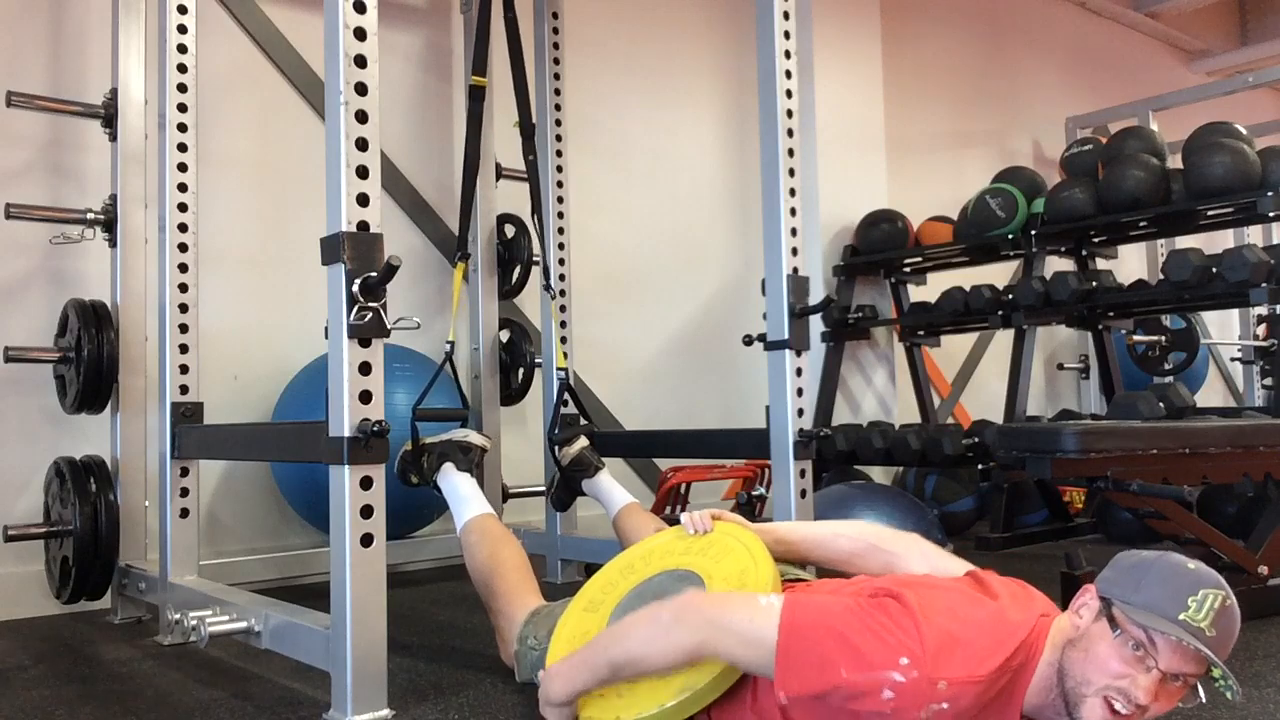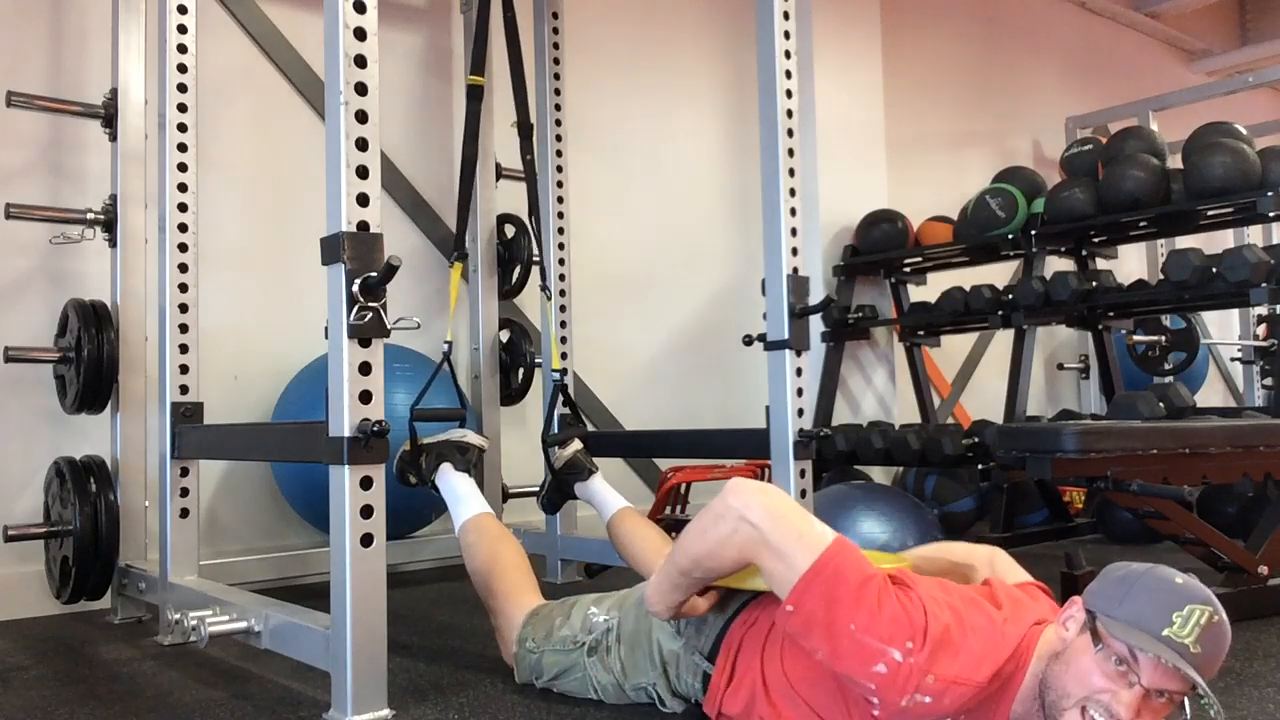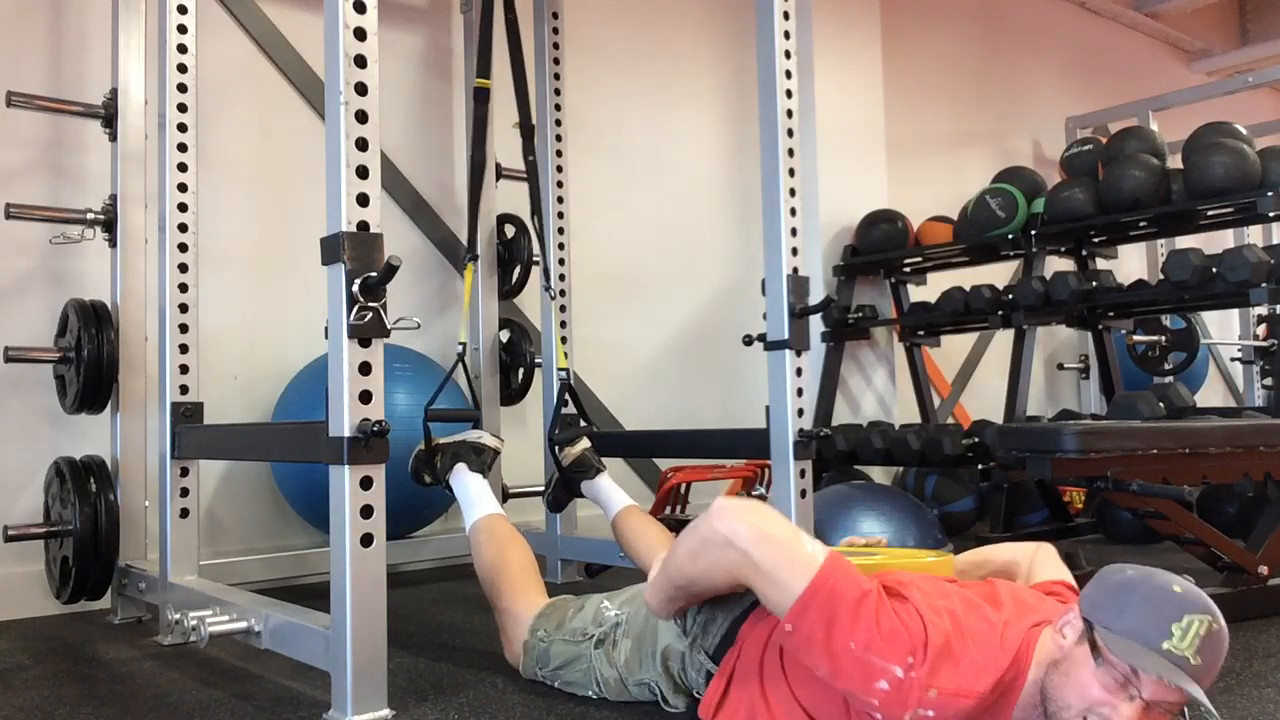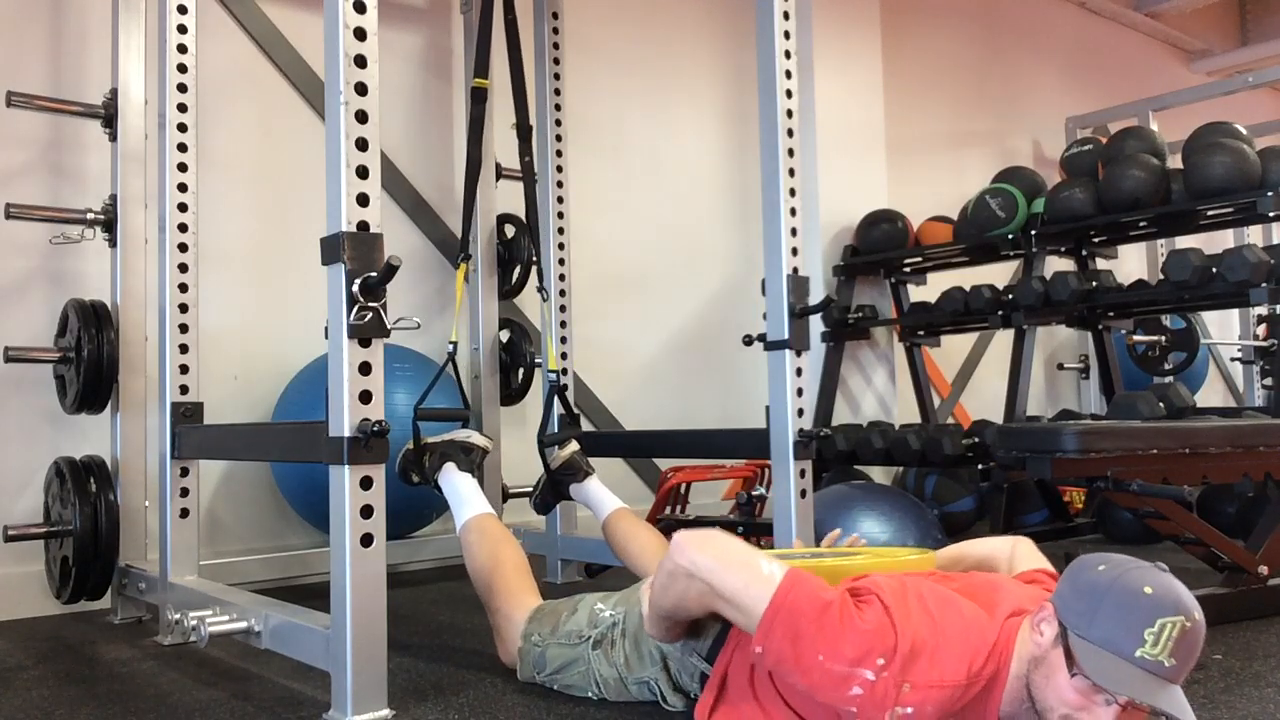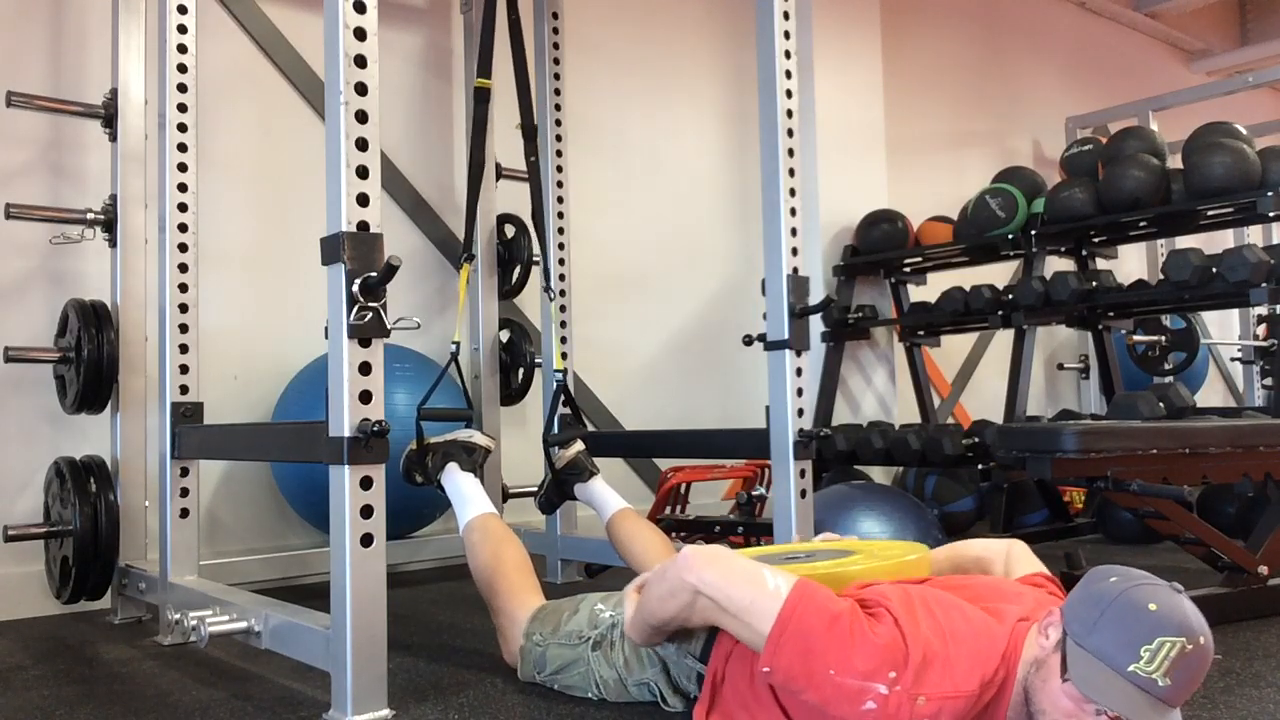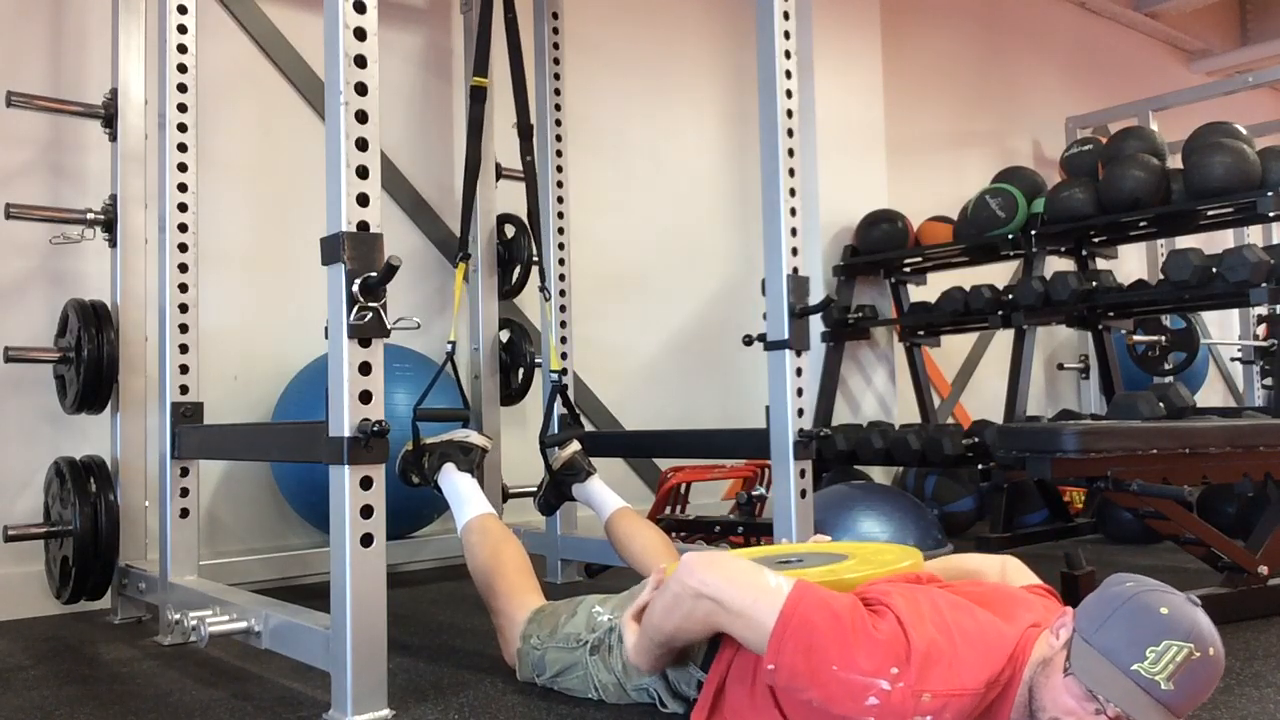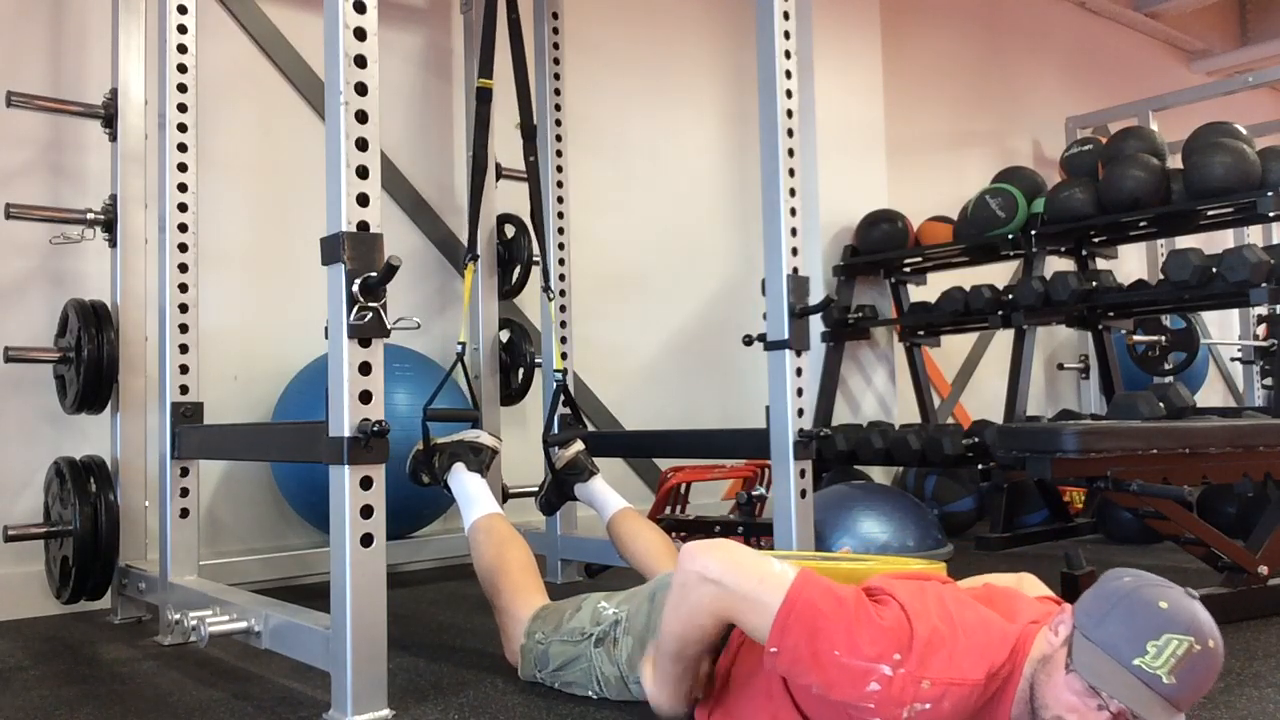
dt=0.7s
person 1, frame 1
left shoulder: (1034, 619)
left elbow: (890, 546)
right elbow: (698, 622)
left wrist: (757, 536)
left hip: (760, 590)
right knee: (526, 635)
left ankle: (591, 471)
right ankle: (454, 473)
person 1, frame 2
left shoulder: (1041, 623)
left elbow: (984, 558)
right elbow: (750, 504)
right wrist: (670, 593)
left hip: (766, 617)
right hip: (703, 651)
left knee: (678, 568)
right knee: (528, 638)
left ankle: (582, 475)
right ankle: (454, 472)
person 1, frame 3
left shoulder: (1058, 617)
left elbow: (1037, 555)
right elbow: (735, 524)
right wrist: (664, 591)
left hip: (771, 622)
right hip: (705, 648)
left knee: (686, 567)
right knee: (530, 635)
left ankle: (591, 474)
right ankle: (467, 474)
person 1, frame 4
left shoulder: (1048, 605)
left elbow: (1015, 548)
right elbow: (700, 553)
right wrist: (661, 617)
left hip: (778, 599)
right hip: (699, 655)
left knee: (668, 577)
right knee: (525, 638)
left ankle: (577, 479)
right ankle: (457, 475)
person 1, frame 5
left shoulder: (1046, 611)
left elbow: (1008, 549)
right elbow: (705, 575)
right wrist: (642, 619)
left hip: (770, 592)
right hip: (695, 648)
left knee: (667, 564)
right knee: (528, 638)
left ankle: (583, 475)
right ankle: (460, 474)
person 1, frame 6
left shoulder: (1047, 622)
left elbow: (1004, 567)
right elbow: (711, 581)
right wrist: (649, 648)
left hip: (788, 588)
left knee: (667, 574)
right knee: (528, 637)
left ankle: (579, 477)
right ankle: (457, 473)
person 1, frame 7
left shoulder: (1051, 628)
left elbow: (1019, 583)
right elbow: (708, 569)
left hip: (766, 606)
right hip: (706, 638)
left knee: (658, 563)
right knee: (529, 635)
left ankle: (580, 475)
right ankle: (465, 473)
